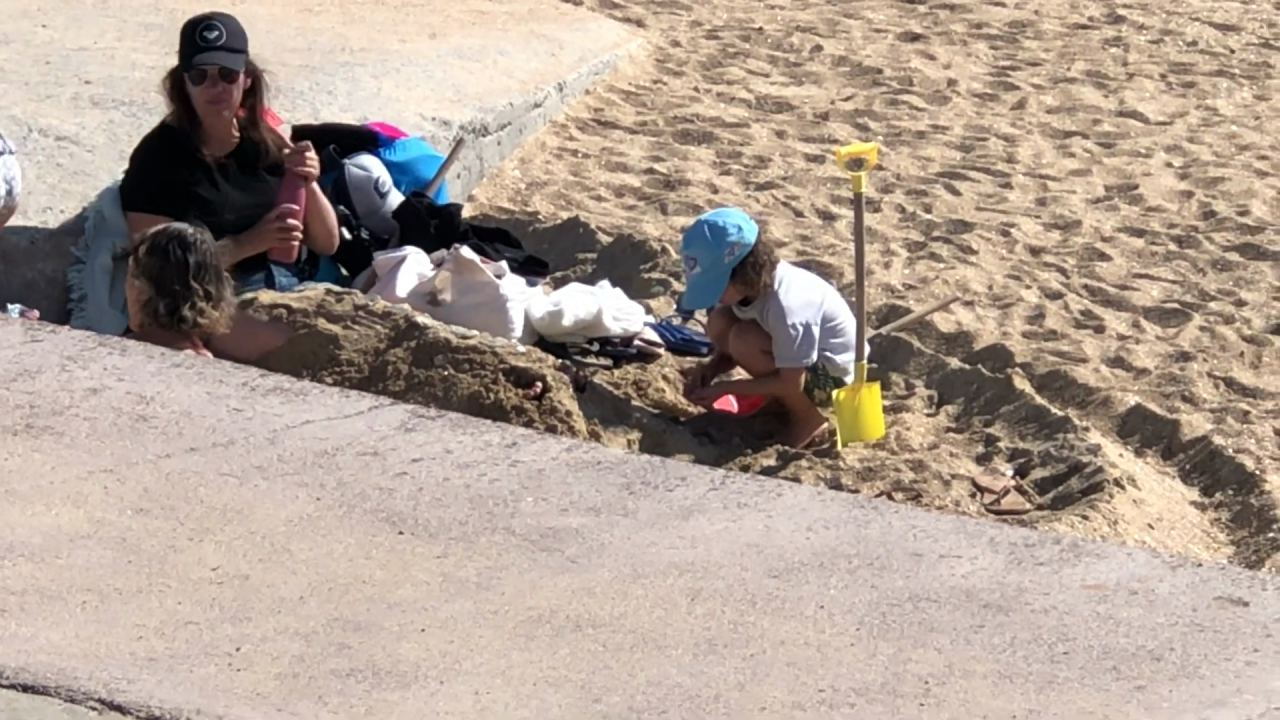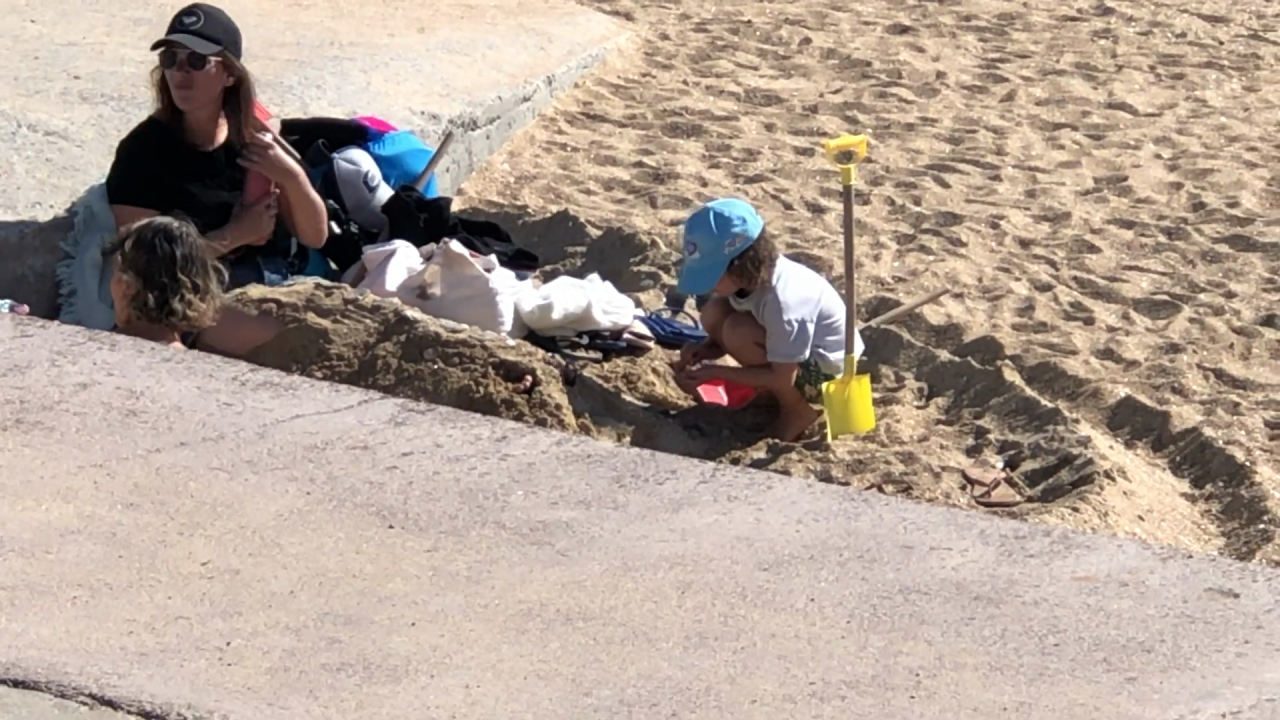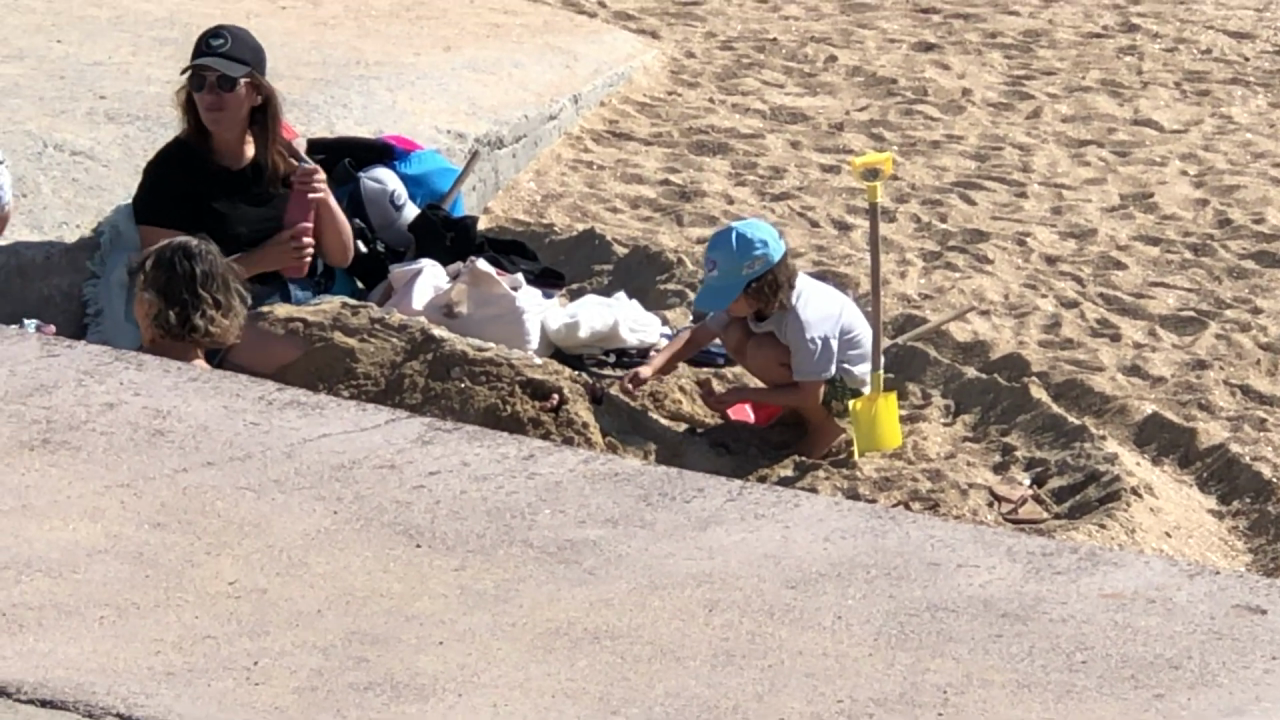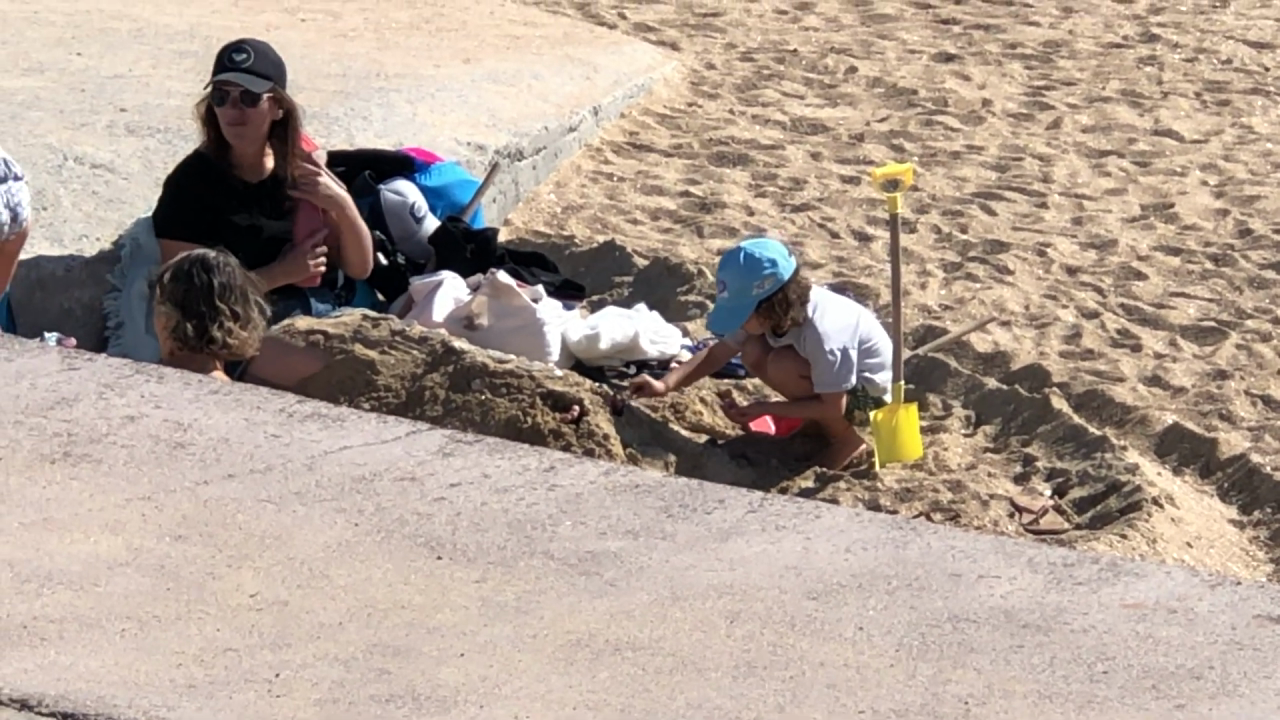
dt=0.5s
person 1, frame 1
left shoulder: (263, 141)
right shoulder: (160, 156)
left elbow: (326, 243)
left wrist: (309, 184)
right wrist: (249, 242)
left hip: (289, 288)
person 1, frame 2
left shoulder: (253, 138)
right shoulder: (145, 150)
left elbow: (315, 237)
left wrist: (291, 176)
right wrist: (233, 235)
left hip: (279, 285)
person 1, frame 3
left shoulder: (279, 155)
right shoulder: (172, 169)
left elbow: (341, 256)
left wrist: (324, 200)
right wrist: (258, 261)
left hip: (305, 302)
person 1, frame 4
left shoulder: (300, 169)
right shoulder: (192, 183)
left elbow: (359, 269)
left wrist: (343, 205)
right wrist: (281, 274)
left hip: (327, 315)
person 2, frame 1
left shoulder: (786, 305)
right shoulder: (747, 285)
left elbow: (791, 382)
right elbow: (729, 353)
left wrist: (725, 388)
right wrist: (711, 369)
left hip: (832, 374)
right hip: (793, 366)
left knee: (744, 340)
right knee: (719, 324)
left ankle: (808, 418)
right ankle: (786, 401)
person 2, frame 2
left shoulder: (784, 300)
right shoulder: (738, 278)
left elbow: (782, 377)
right elbow: (720, 343)
left wrist: (714, 372)
right wrist: (701, 352)
left hip: (825, 370)
left knee: (737, 332)
right knee: (713, 314)
left ankle: (796, 410)
right ankle: (775, 393)
person 2, frame 3
left shoulder: (804, 319)
right shoulder: (754, 298)
left elbow: (812, 395)
right elbow: (698, 334)
left wrist: (745, 395)
right wrist: (652, 367)
left hip: (850, 384)
right hip: (814, 371)
left knee: (760, 353)
right knee: (735, 336)
left ankle: (826, 427)
right ankle: (809, 411)
person 2, frame 4
left shoulder: (823, 331)
right shoulder: (765, 313)
left elbow: (833, 406)
right elbow: (718, 352)
left wrist: (765, 409)
right wrist: (666, 383)
left hip: (867, 392)
left knee: (781, 365)
right knee: (753, 351)
left ankle: (846, 439)
right ankle: (825, 421)
